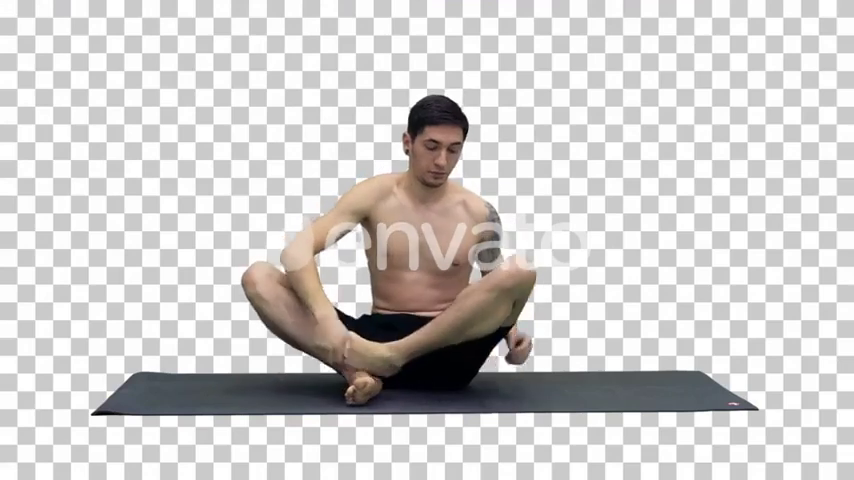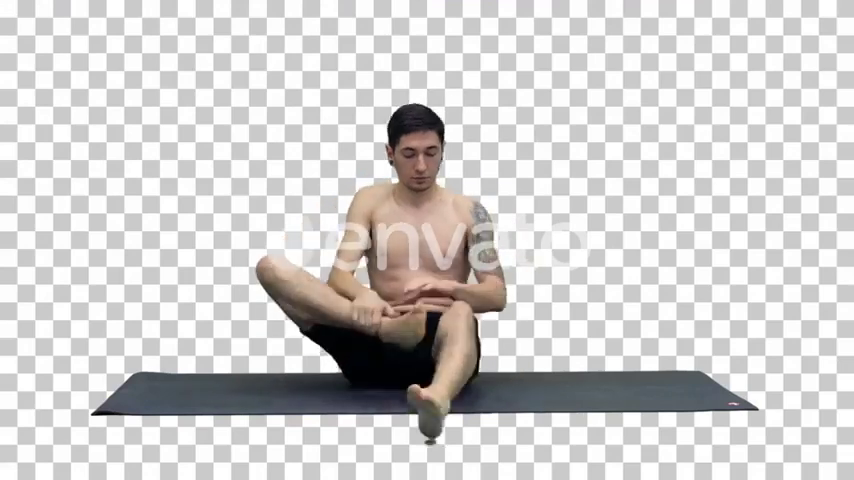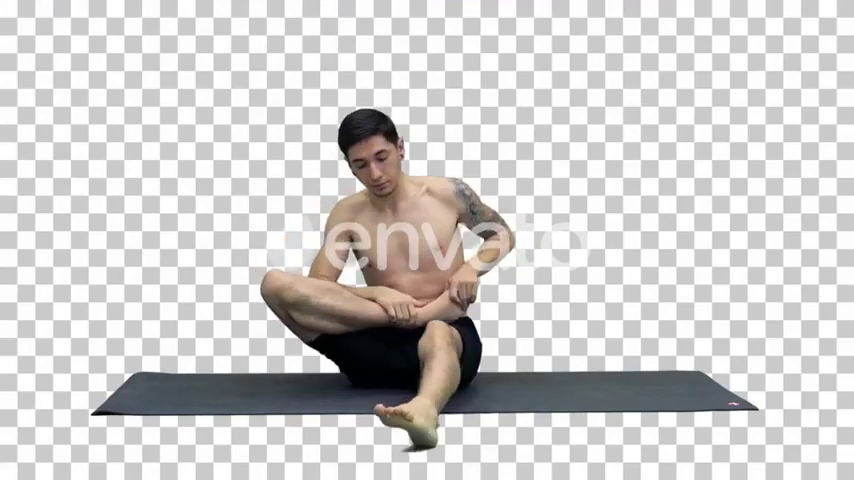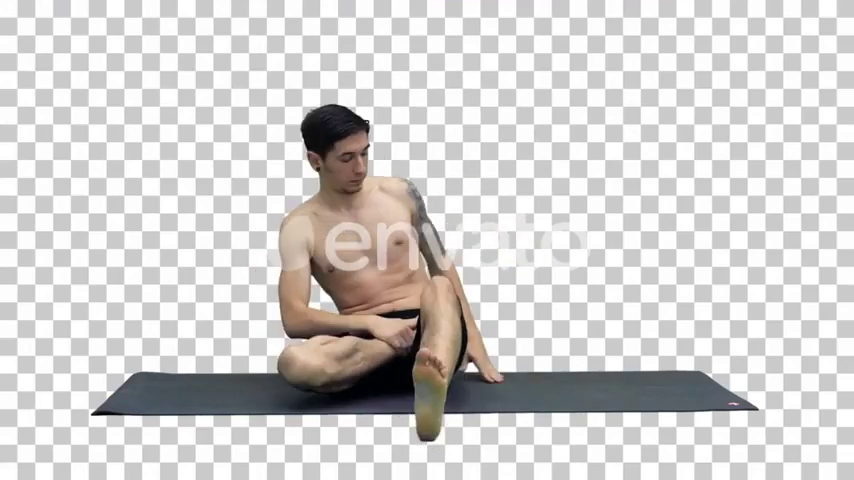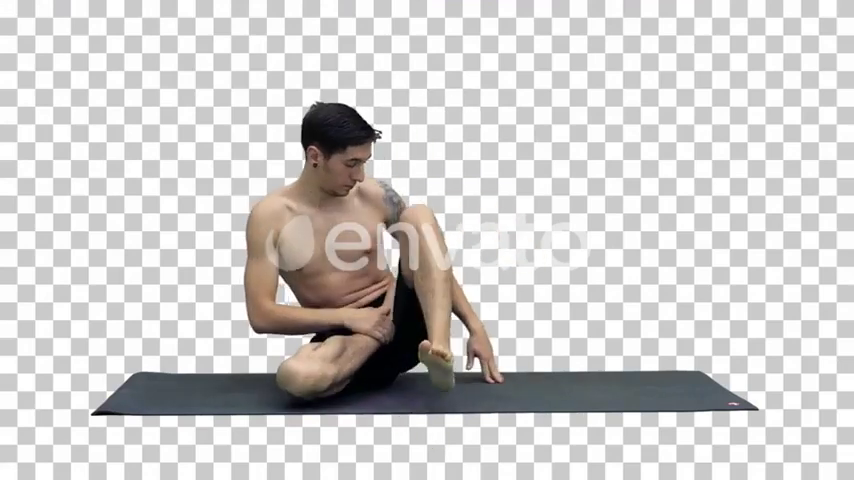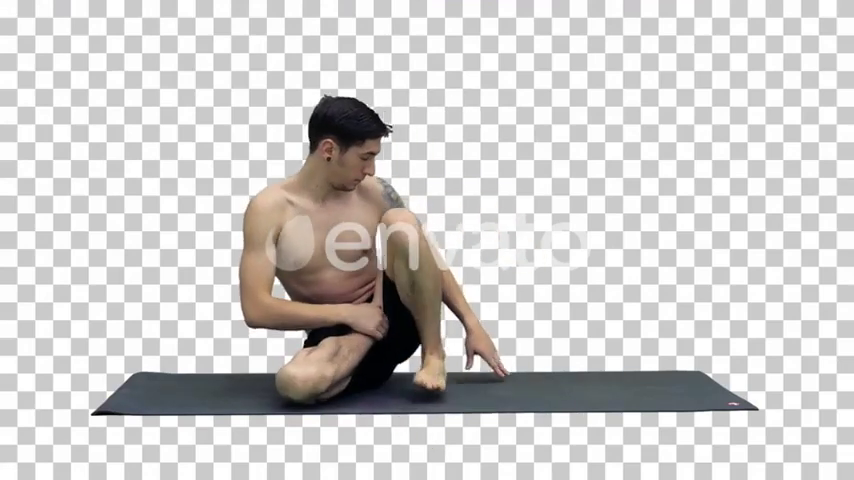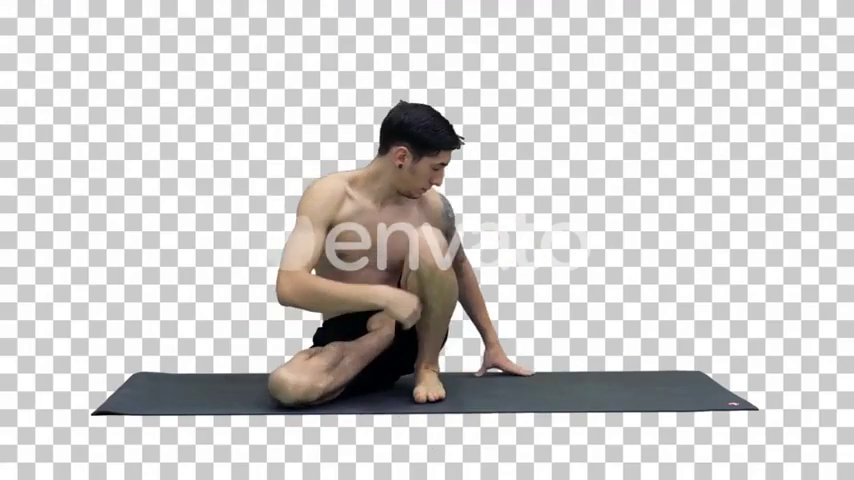
dt=0.5s
person 1, frame 1
left shoulder: (479, 213)
right shoulder: (373, 194)
left elbow: (492, 294)
right elbow: (295, 252)
left wrist: (511, 331)
right wrist: (323, 313)
left hip: (447, 354)
right hip: (378, 337)
left knee: (520, 271)
right knee: (257, 277)
left ankle: (389, 356)
right ankle: (353, 368)
person 1, frame 2
left shoulder: (468, 211)
right shoulder: (370, 200)
left elbow: (498, 297)
right elbow: (339, 275)
left wrist: (446, 287)
right wrist: (363, 295)
left hip: (443, 341)
right hip: (382, 340)
left knee: (459, 316)
right knee: (271, 267)
left ankle: (437, 397)
right ankle: (389, 330)
person 1, frame 3
left shoulder: (447, 192)
right shoulder: (347, 214)
left elbow: (504, 236)
right elbow: (316, 289)
left wrist: (473, 266)
right wrist: (379, 291)
left hip: (450, 337)
right hip: (382, 346)
left knee: (438, 335)
right knee: (277, 285)
person 1, frame 4
left shoulder: (399, 193)
right shoulder: (299, 226)
left elbow: (440, 263)
right elbow: (294, 319)
left wrist: (474, 336)
right wrist: (370, 323)
left hip: (427, 324)
right hip: (366, 337)
left knee: (439, 290)
right knee: (293, 362)
left ankle: (433, 391)
right ankle: (413, 351)
person 1, frame 5
left shoulder: (375, 195)
right shoulder: (270, 216)
left elbow: (438, 263)
right elbow: (260, 315)
left wrist: (476, 328)
right wrist: (346, 316)
left hip: (403, 317)
right hip: (342, 336)
left knee: (418, 215)
right knee: (293, 376)
left ankle: (440, 346)
right ankle: (381, 338)
person 1, frame 6
left shoulder: (374, 192)
right shoulder: (269, 209)
left elbow: (431, 259)
right elbow: (256, 310)
left wrist: (473, 325)
right wrist: (347, 313)
left hip: (397, 319)
right hip: (336, 335)
left knee: (401, 220)
right knee: (293, 382)
left ankle: (433, 354)
person 1, frame 7
left shoulder: (433, 205)
right shoulder: (328, 195)
left elbow: (463, 270)
right elbow: (289, 288)
left wrist: (492, 345)
right wrist: (381, 296)
left hip: (417, 329)
right hip: (349, 335)
left knee: (430, 244)
right knee: (285, 386)
left ankle: (427, 366)
